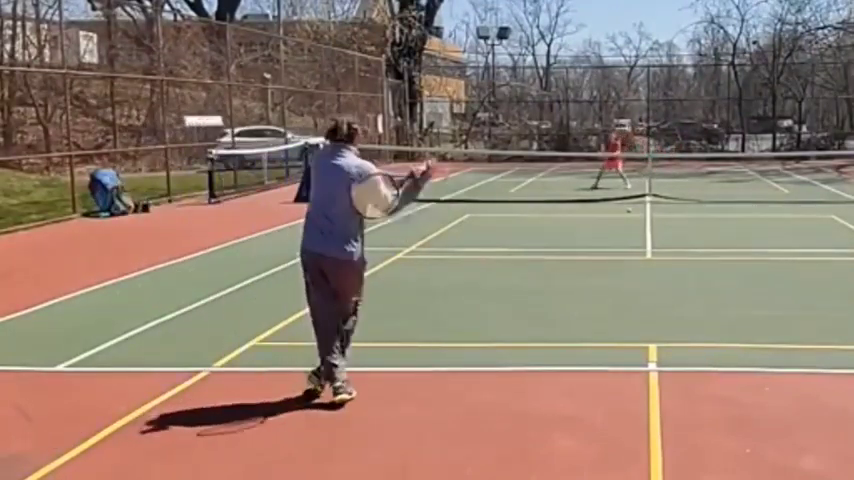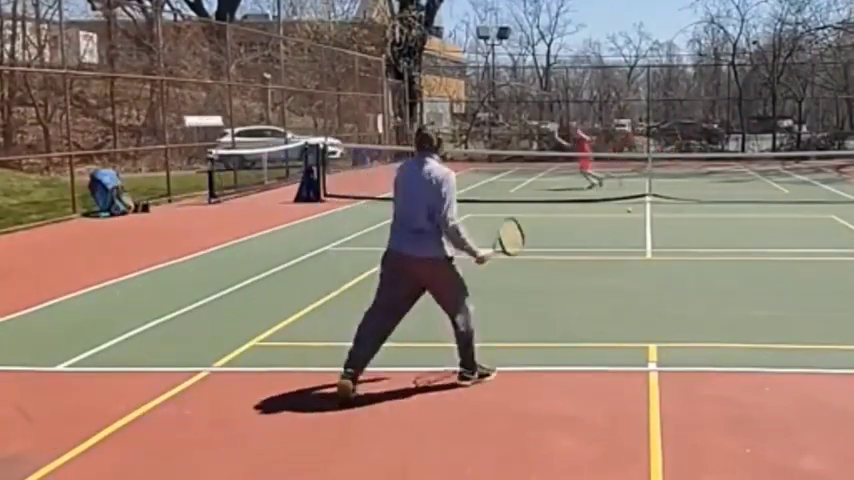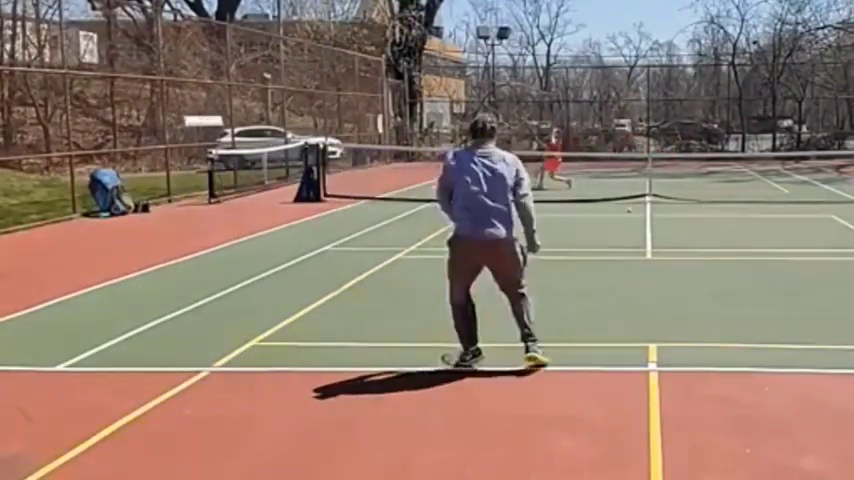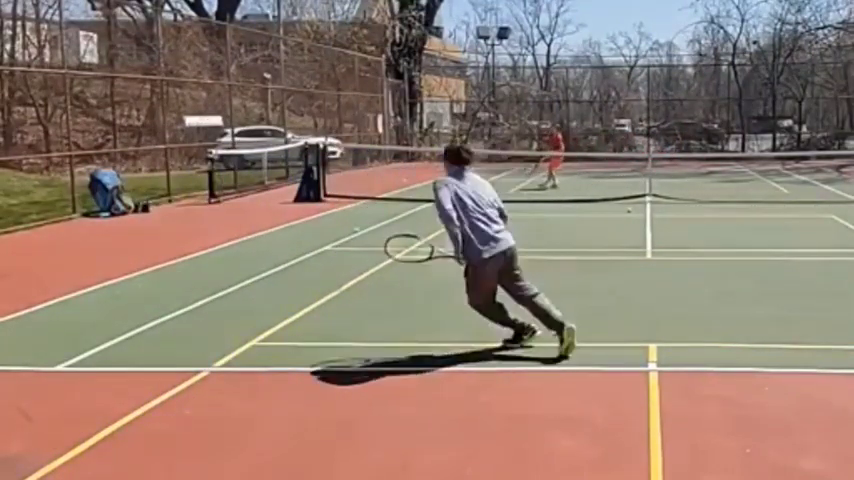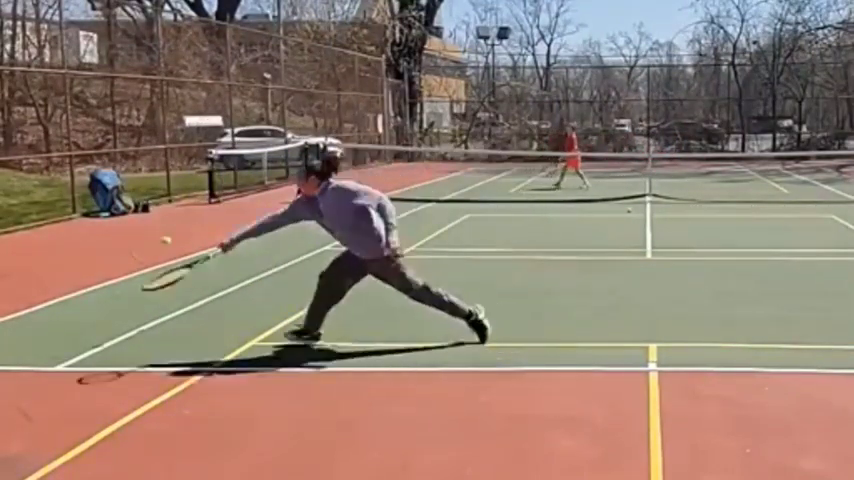
dt=0.4s
person 1, frame 1
left shoulder: (320, 158)
right shoulder: (364, 170)
left wrist: (406, 180)
right wrist: (418, 183)
left hip: (312, 251)
right hip: (345, 255)
left knee: (324, 319)
right knee: (346, 317)
left ankle: (334, 379)
right ankle: (325, 372)
person 1, frame 2
left shoulder: (403, 171)
right shoulder: (443, 175)
right elbow: (448, 222)
right wrist: (473, 252)
left hip: (398, 255)
right hip: (432, 257)
left knee: (379, 316)
right knee: (460, 308)
left ankle: (351, 374)
right ankle: (469, 369)
person 1, frame 3
left shoulder: (454, 158)
right shoulder: (511, 162)
left elbow: (443, 199)
right elbow: (525, 203)
right wrist: (531, 239)
left hip: (465, 240)
right hip: (499, 239)
left knee: (459, 294)
right knee: (518, 293)
left ankle: (470, 351)
right ankle: (531, 346)
person 1, frame 4
left shoulder: (443, 184)
right shoulder: (481, 182)
left elbow: (448, 216)
left wrist: (461, 251)
left hip: (481, 256)
right hip: (505, 247)
left knee: (479, 300)
right knee: (528, 294)
left ankle: (522, 329)
right ankle: (562, 328)
person 1, frame 5
left shoulder: (339, 190)
right shoulder: (305, 204)
left elbow: (379, 200)
right elbow: (276, 220)
left wrist: (391, 234)
right wrist: (237, 238)
left hip: (382, 252)
right hip: (359, 253)
left knee: (418, 291)
right knee: (327, 281)
left ankle: (470, 315)
right ankle: (310, 329)
